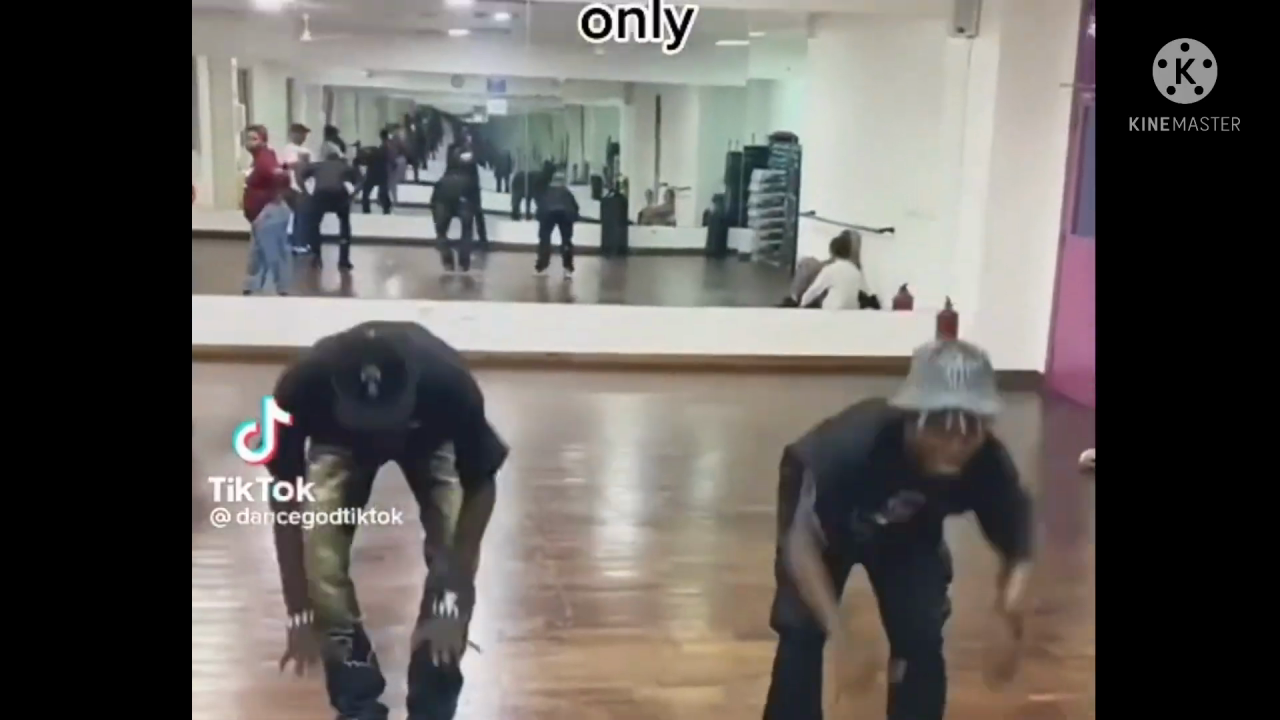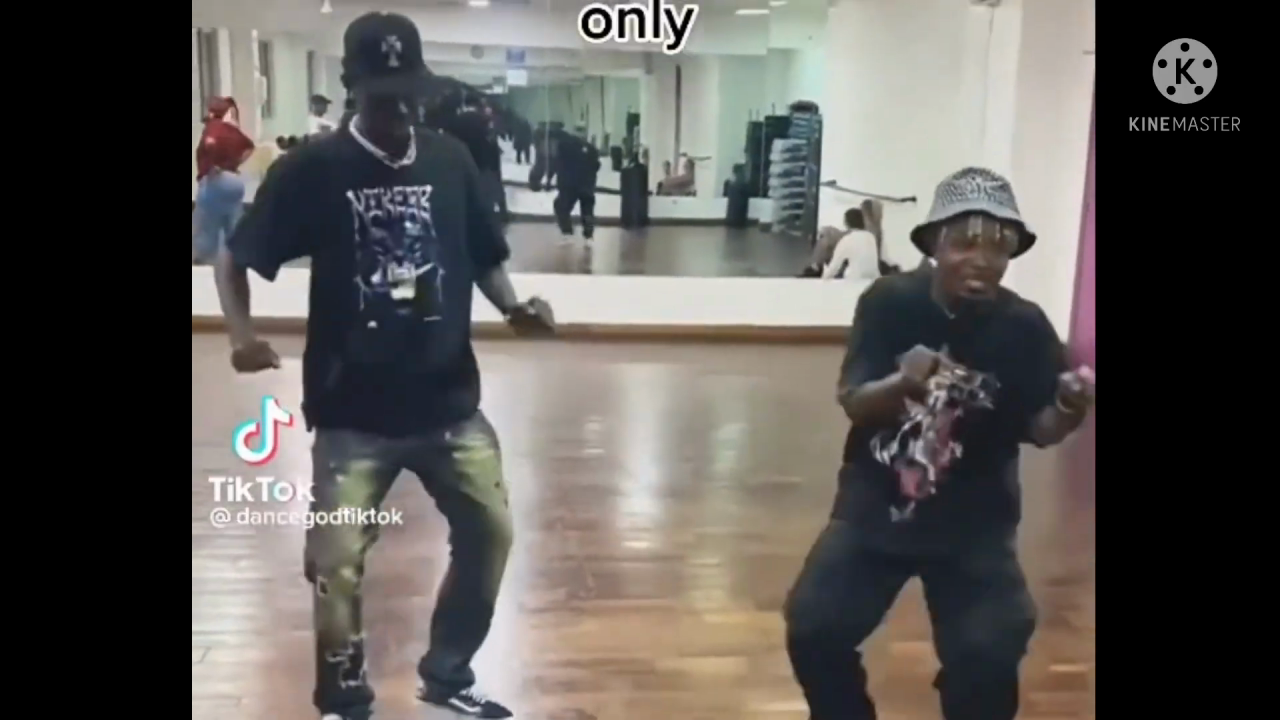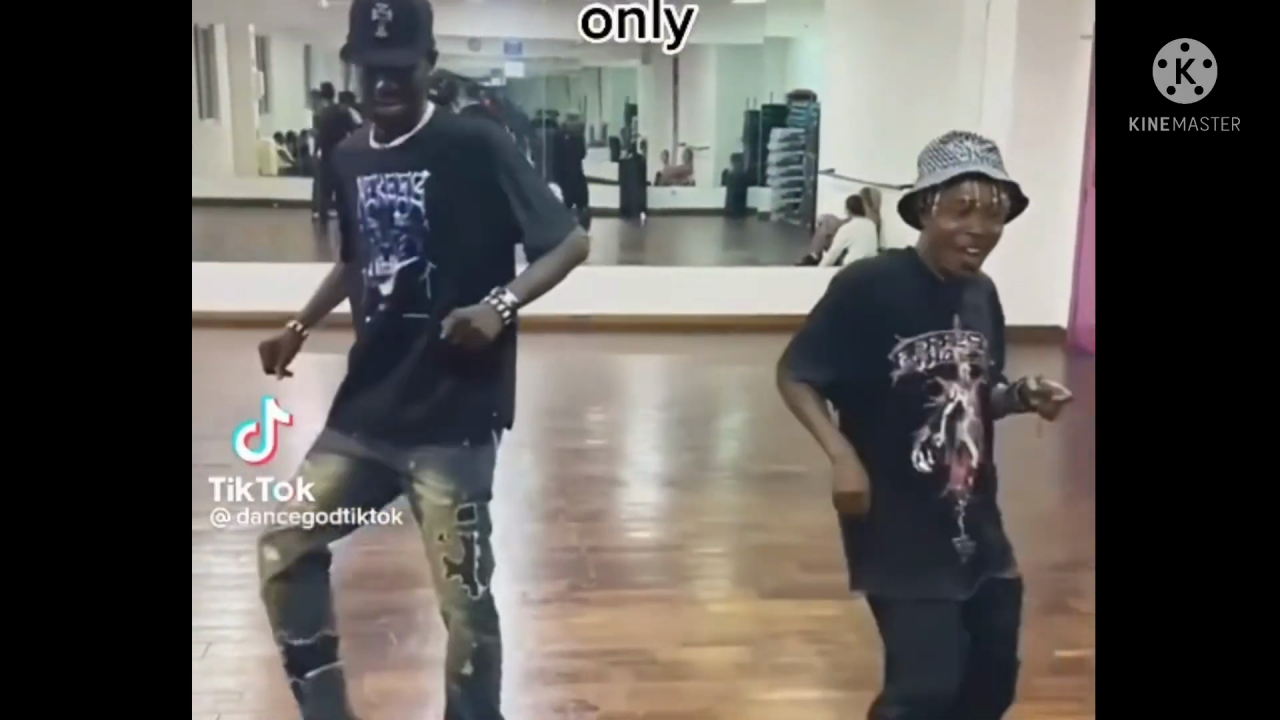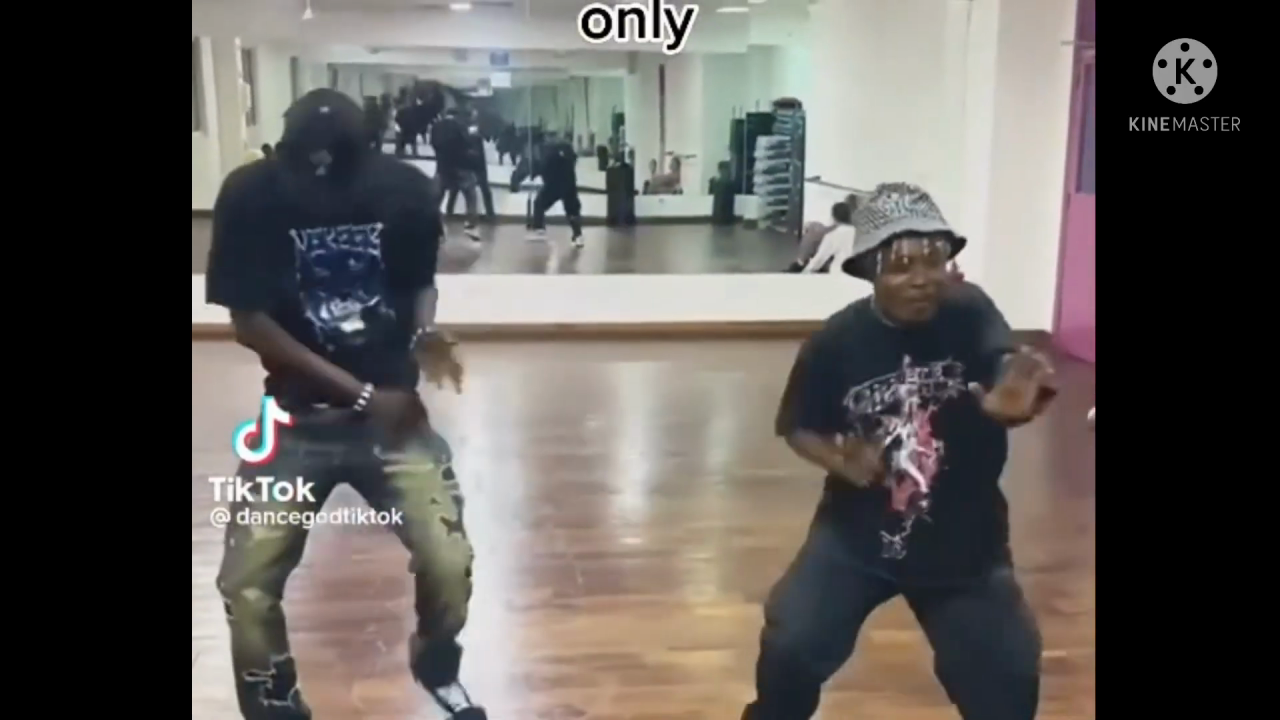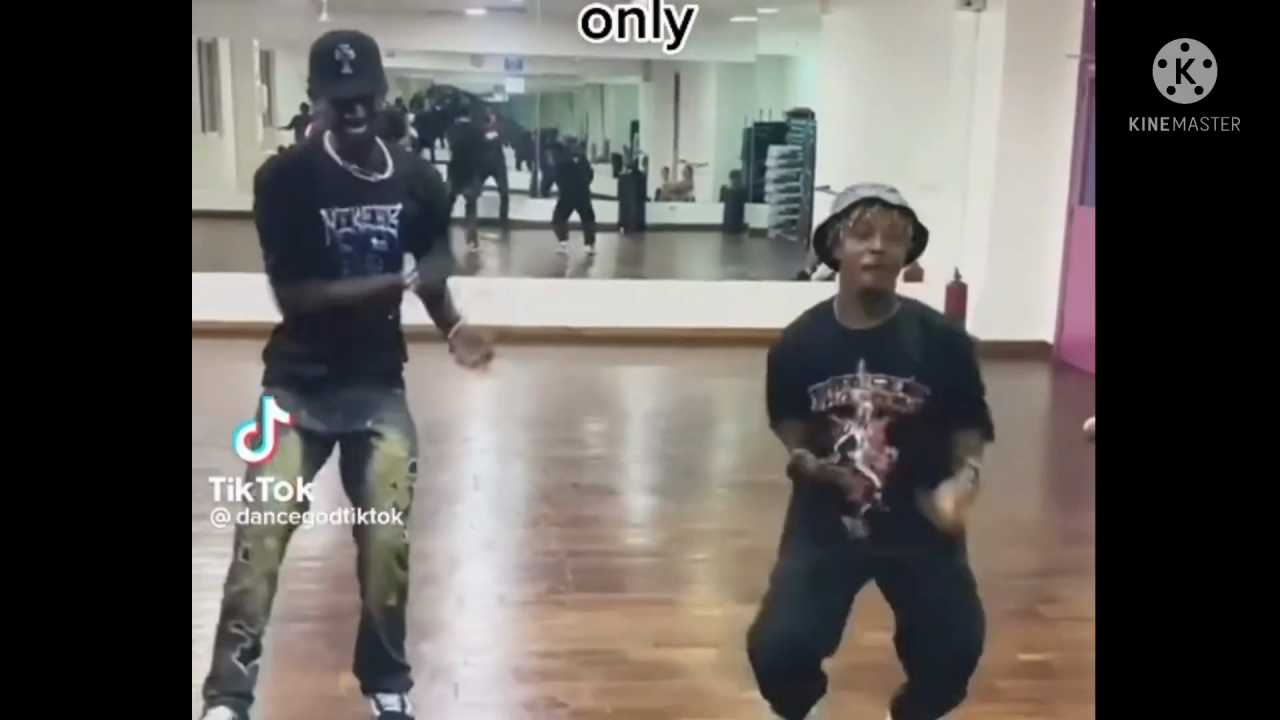
dt=1s
person 1, frame 1
left shoulder: (447, 385)
right shoulder: (306, 386)
left elbow: (481, 489)
right elbow: (285, 502)
left wrist: (451, 601)
right wrist: (300, 616)
left hip: (431, 439)
right hip: (338, 441)
left knee: (454, 554)
right knee: (321, 563)
person 1, frame 2
left shoulder: (454, 165)
right shoulder: (309, 171)
left elbow: (487, 260)
right elbow: (235, 260)
left wrist: (513, 306)
right wrist: (241, 332)
left hip: (448, 401)
right hip: (353, 409)
left knee: (488, 537)
right knee: (336, 569)
person 1, frame 3
left shoulder: (477, 148)
right shoulder: (349, 157)
left elbow: (569, 243)
left wrist: (497, 304)
right wrist: (300, 326)
left hip: (455, 409)
right hip: (366, 399)
left knee: (463, 594)
right knee: (285, 550)
person 1, frame 4
left shoulder: (405, 190)
right shoulder: (247, 197)
right elbow: (248, 321)
left wrist: (428, 332)
right wrist: (355, 391)
left hip: (390, 411)
right hip: (297, 415)
left knee: (446, 564)
right knee: (247, 582)
left ankle: (438, 668)
person 1, frame 5
left shoulder: (415, 180)
right shoulder: (286, 176)
left elbow: (430, 265)
right elbow: (299, 294)
left wrist: (452, 324)
right wrist: (399, 283)
left hip: (376, 384)
right hip: (298, 378)
left knee: (385, 542)
right knee: (264, 530)
person 2, frame 1
left shoulder: (991, 465)
right shoulder: (857, 446)
left elbow: (1016, 549)
right elbow: (801, 544)
left wrist: (1009, 618)
right wrist: (844, 638)
left hip: (908, 534)
right hip: (826, 502)
left knee: (922, 639)
right knee: (802, 632)
person 2, frame 2
left shoulder: (1026, 327)
right shoulder: (890, 301)
left elbow: (1044, 430)
right elbow: (854, 404)
left wrist: (1076, 404)
right wrist: (902, 382)
left hip: (974, 524)
right hip: (876, 505)
left knee: (989, 650)
right knee: (815, 625)
person 2, frame 3
left shoulder: (981, 295)
right shoulder: (867, 285)
right elbow: (795, 375)
left wrist: (1024, 396)
right wrist: (844, 457)
left hip: (970, 515)
right hip: (897, 521)
left knee: (990, 667)
person 2, frame 4
left shoulder: (969, 311)
right shoulder: (837, 340)
left elbow: (1012, 366)
right elbow: (796, 424)
left wrist: (1022, 397)
right wrist: (837, 460)
left hip: (963, 538)
right hip: (859, 531)
left knee: (1010, 672)
right knee: (790, 651)
person 2, frame 5
left shoulder: (938, 338)
right shoulder: (801, 341)
left elbow: (974, 429)
right elbow: (785, 419)
left wrist: (962, 484)
right wrist: (804, 460)
left hip: (919, 527)
right hip: (823, 522)
left knee: (953, 639)
right knee: (780, 646)
